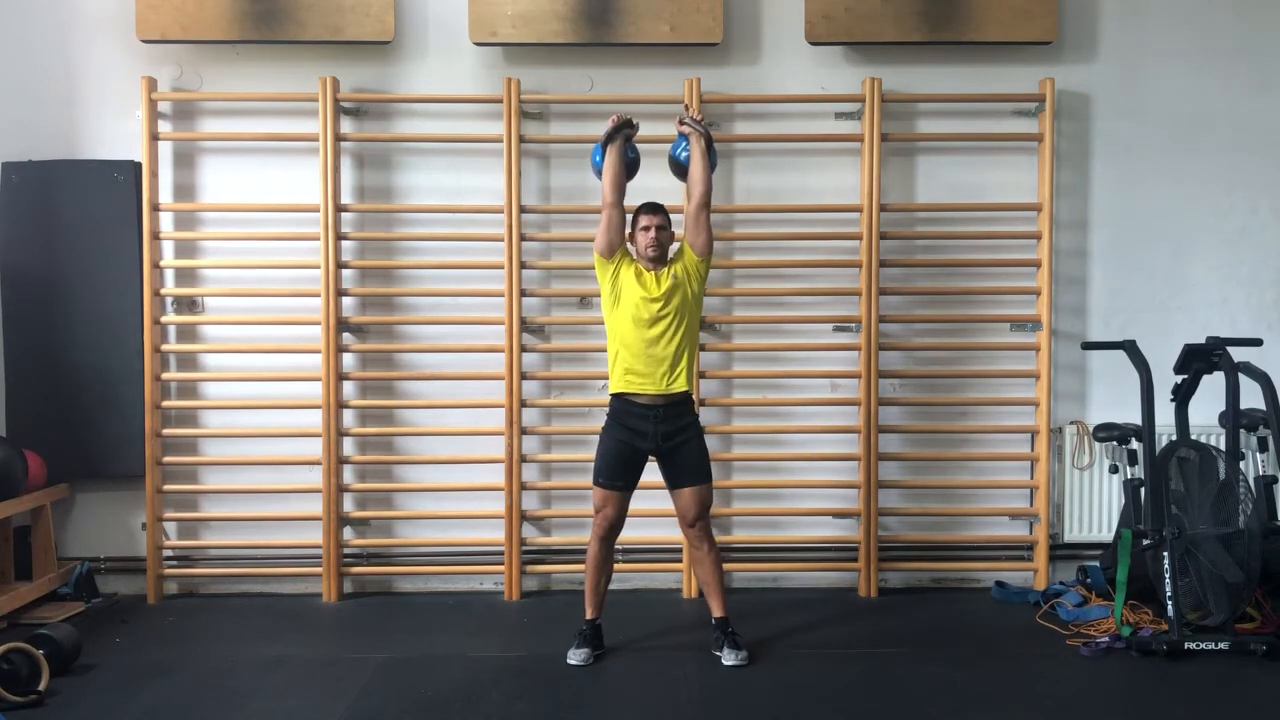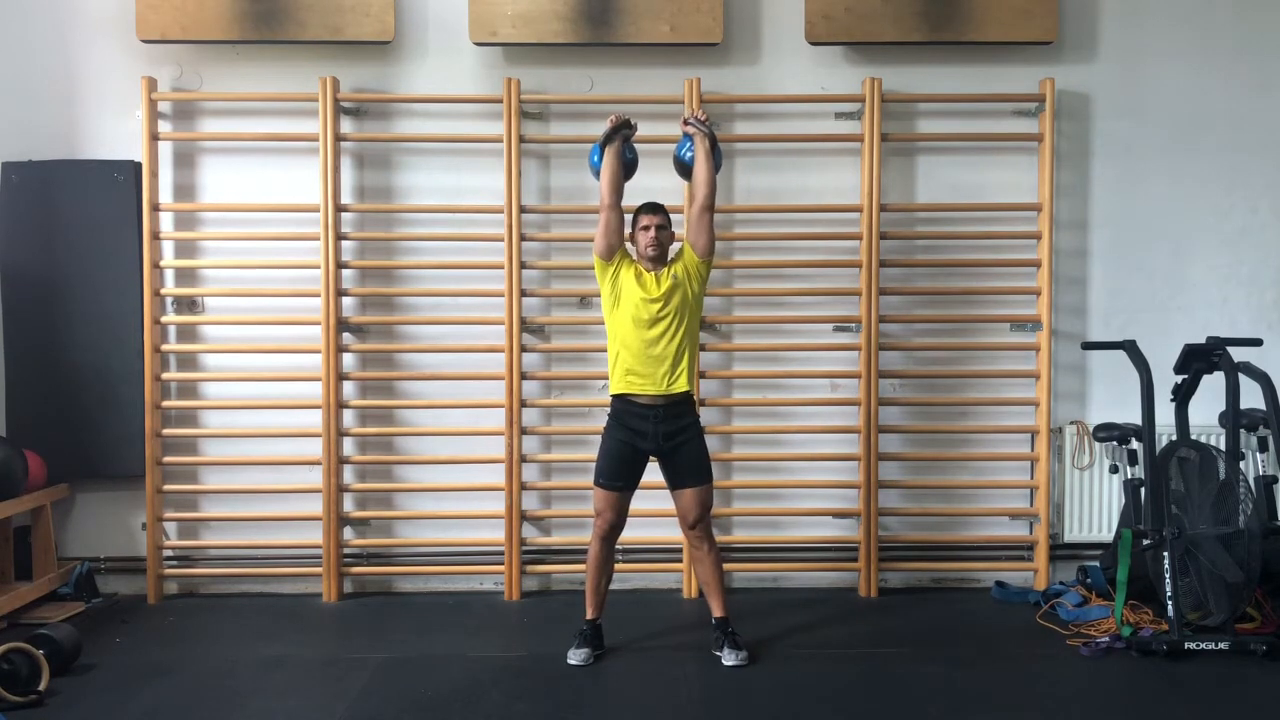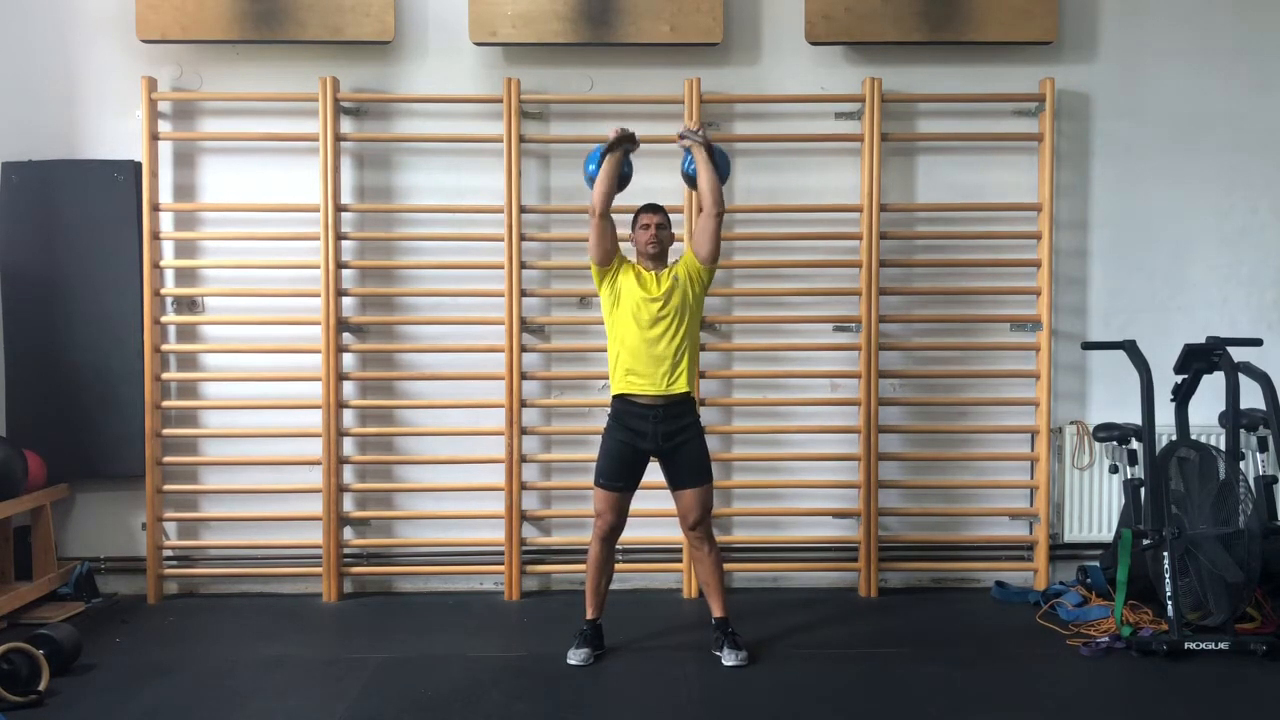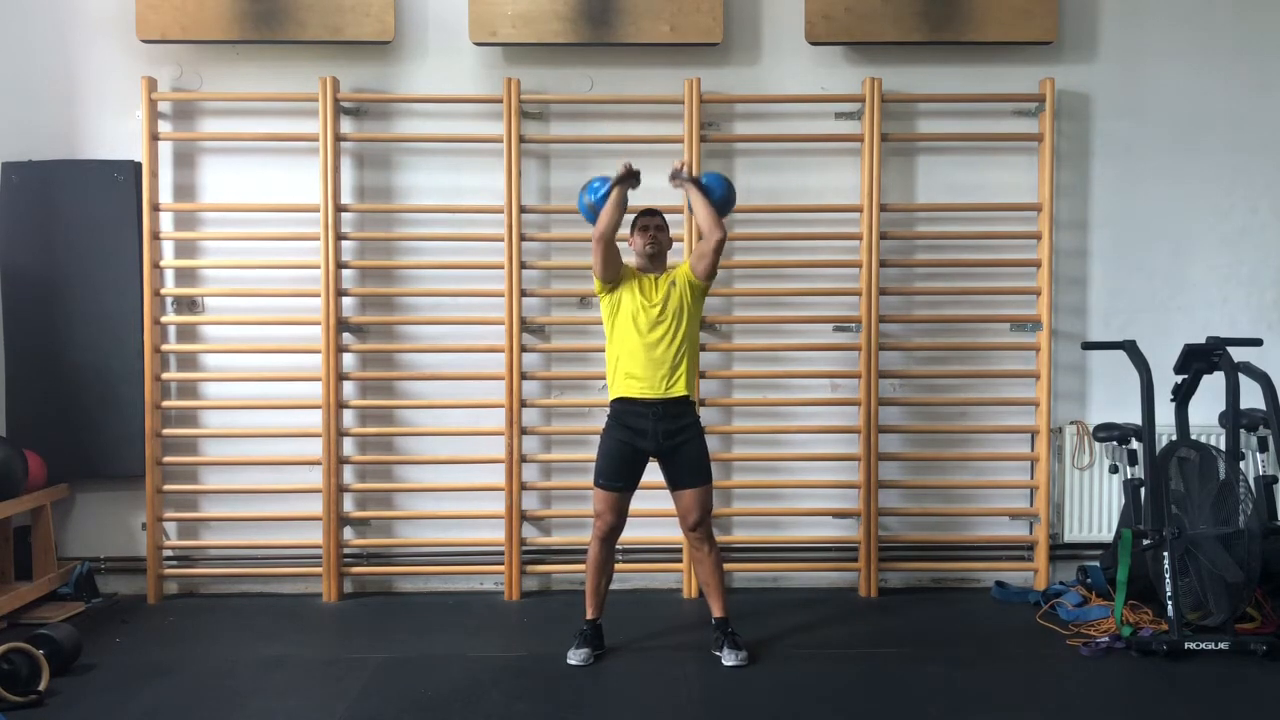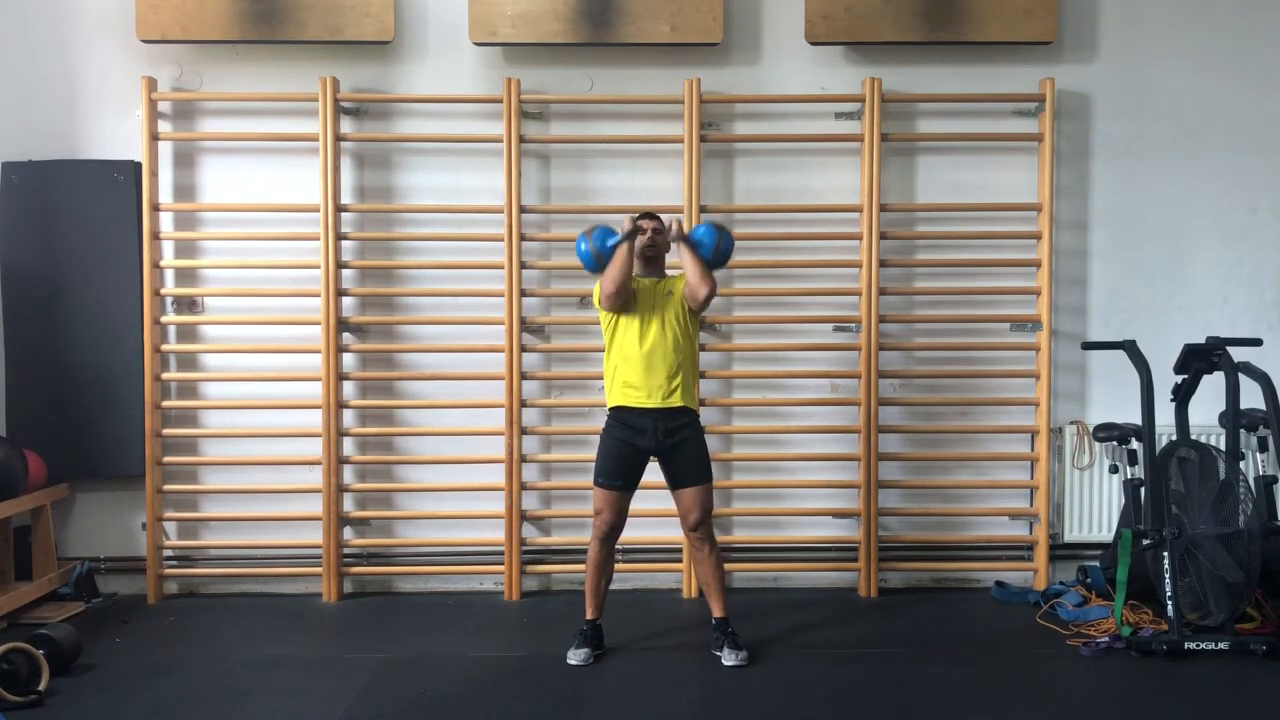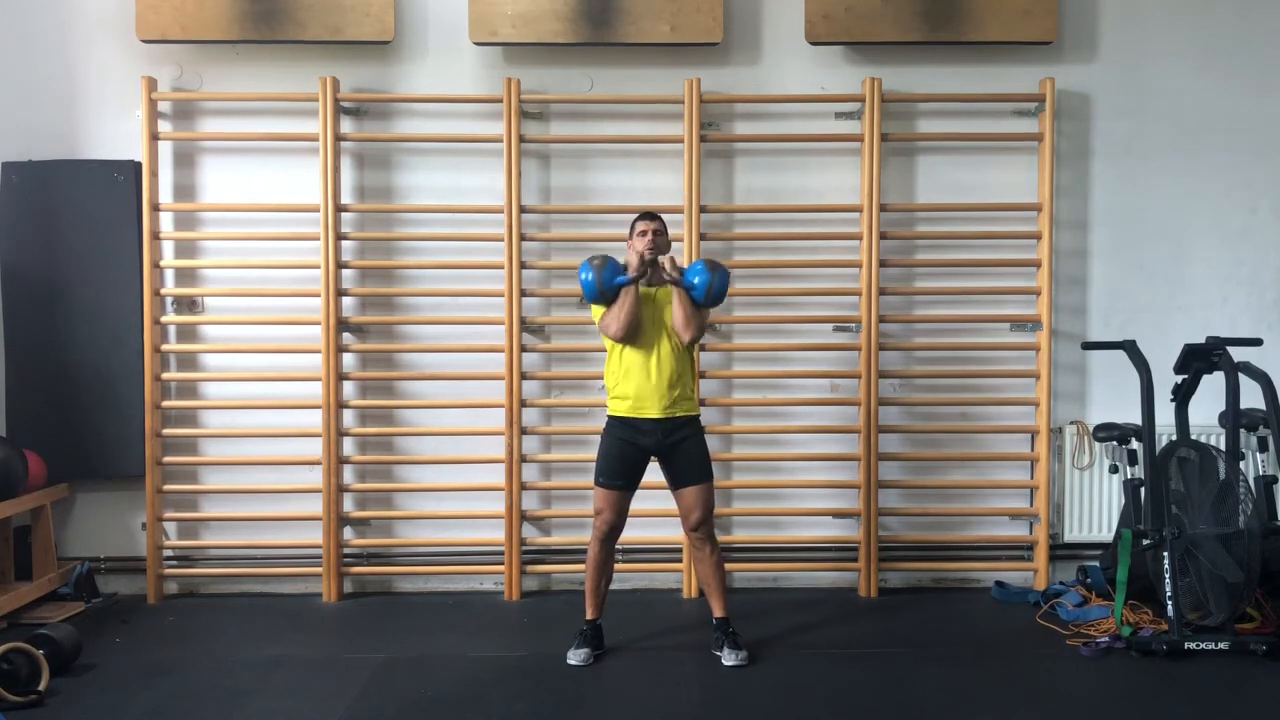
dt=0.2s
person 1, frame 1
left shoulder: (689, 272)
right shoulder: (616, 272)
left elbow: (699, 204)
right elbow: (611, 203)
left wrist: (696, 138)
right wrist: (616, 140)
left hip: (678, 415)
right hip: (625, 415)
left knee: (697, 526)
right knee: (605, 526)
left ankle: (722, 627)
right ankle: (591, 628)
person 1, frame 2
left shoulder: (690, 272)
right shoulder: (615, 272)
left elbow: (704, 204)
right elbow: (608, 204)
left wrist: (700, 138)
right wrist: (614, 141)
left hip: (679, 415)
right hip: (627, 415)
left knee: (698, 526)
right knee: (606, 527)
left ankle: (722, 627)
right ankle: (591, 628)
person 1, frame 3
left shoulder: (690, 275)
right shoulder: (614, 275)
left elbow: (715, 210)
right elbow: (597, 210)
left wrist: (699, 149)
right wrist: (615, 153)
left hip: (680, 417)
right hip: (627, 416)
left knee: (698, 527)
right knee: (606, 528)
left ankle: (722, 628)
right ankle: (591, 628)
person 1, frame 4
left shoulder: (687, 281)
right shoulder: (613, 280)
left elbow: (716, 238)
right elbow: (601, 238)
left wrist: (690, 187)
right wrist: (620, 187)
left hip: (679, 418)
right hip: (626, 416)
left knee: (698, 528)
right knee: (605, 528)
left ankle: (722, 629)
right ankle: (591, 628)
person 1, frame 5
left shoulder: (680, 286)
right shoulder: (612, 283)
left elbow: (703, 291)
right elbow: (613, 288)
left wrist: (681, 241)
right wrist: (626, 241)
left hip: (679, 420)
right hip: (626, 419)
left knee: (699, 528)
right knee: (604, 528)
left ankle: (722, 628)
right ankle: (591, 628)
person 1, frame 6
left shoulder: (684, 289)
right shoulder: (611, 289)
left elbow: (689, 334)
right elbow: (618, 332)
left wrist: (674, 280)
right wrist: (632, 276)
left hip: (680, 423)
right hip: (625, 422)
left knee: (700, 528)
right knee: (604, 529)
left ankle: (723, 628)
right ankle: (591, 628)
